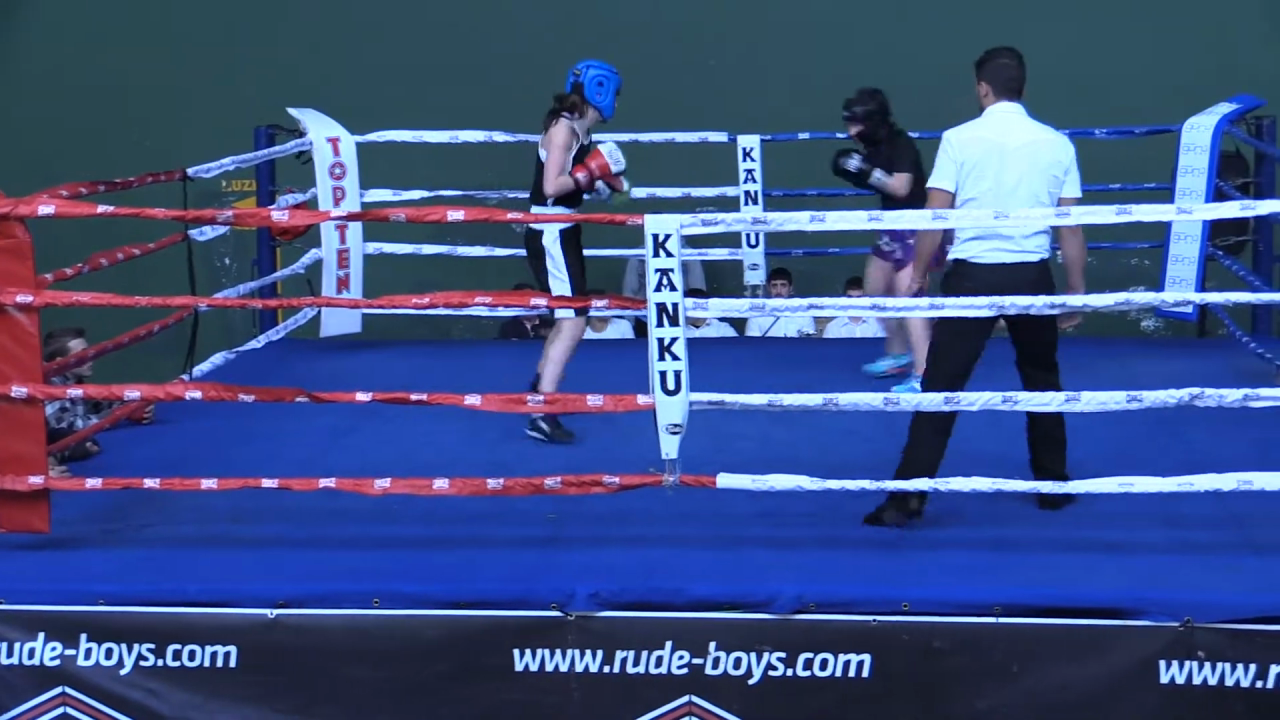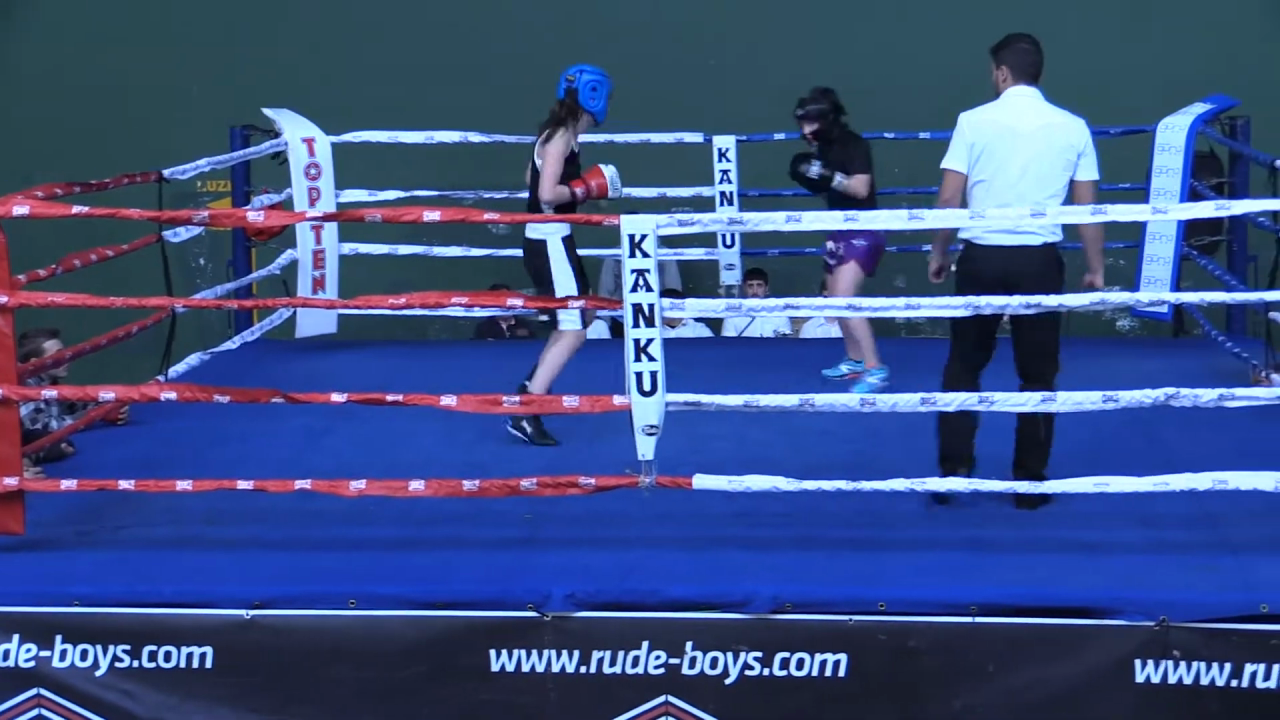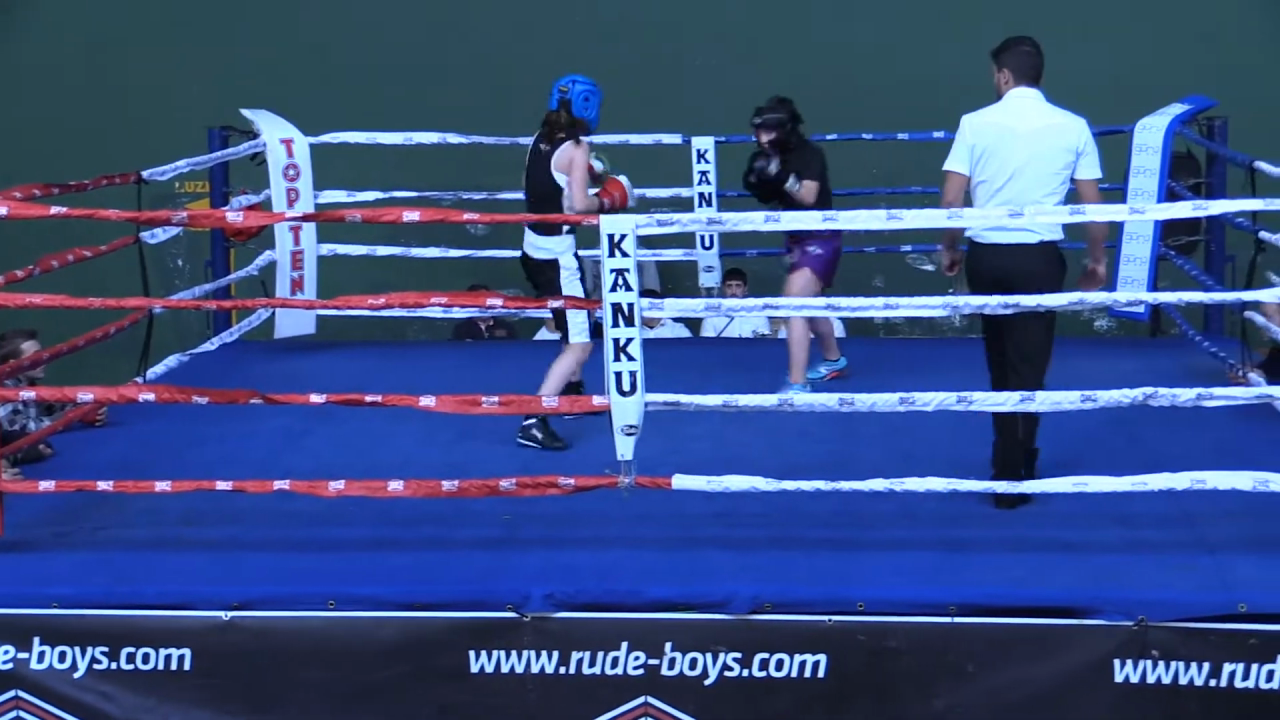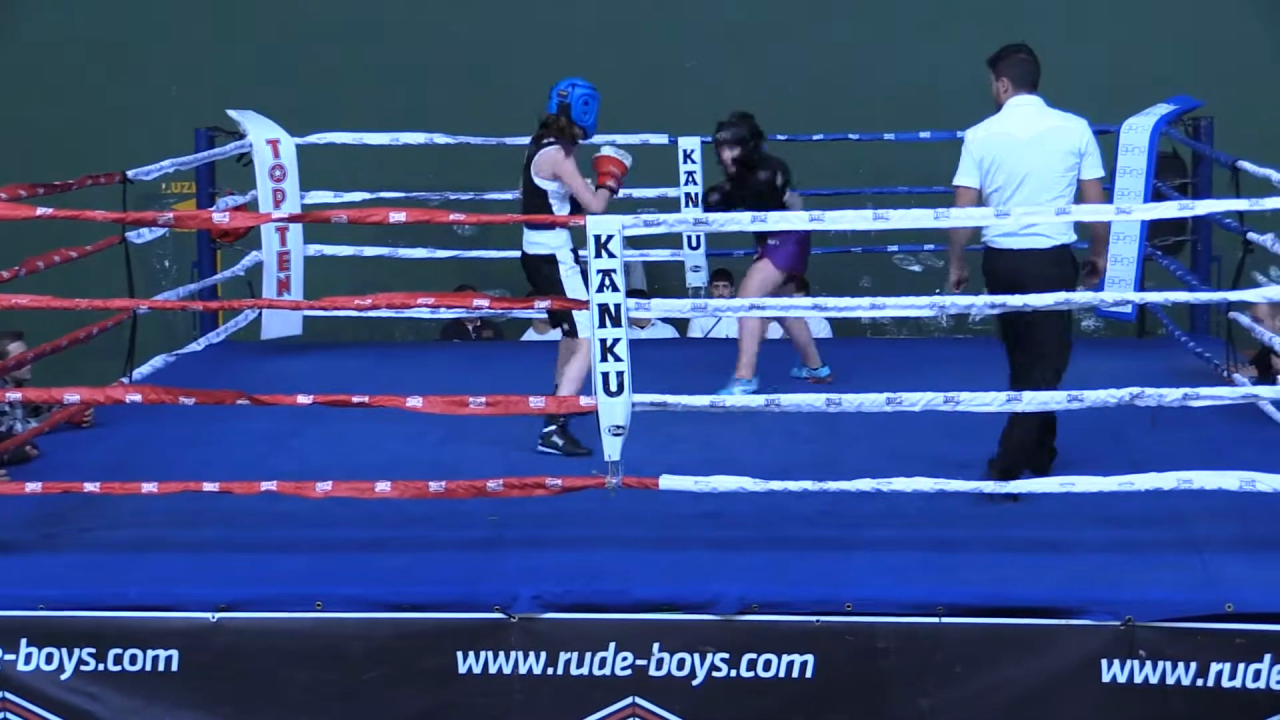
dt=0.2s
person 1, frame 1
left shoulder: (959, 138)
right shoulder: (1057, 143)
left elbow: (936, 218)
right elbow: (1070, 229)
left wrist: (916, 275)
right wrist: (1076, 291)
left hip: (972, 277)
right hip: (1031, 277)
left knee: (940, 388)
right knee: (1042, 382)
left ankle: (907, 497)
right ankle: (1052, 485)
person 1, frame 2
left shoulder: (975, 120)
right shoulder: (1073, 127)
left elbow: (949, 197)
right elbow: (1088, 207)
left wrist: (939, 252)
right wrist: (1096, 269)
left hip: (982, 258)
right hip: (1039, 261)
left knee: (962, 367)
right knee: (1037, 376)
left ankle: (954, 469)
right ankle: (1029, 482)
person 1, frame 3
left shoulder: (976, 123)
right shoulder: (1073, 126)
left elbow: (951, 199)
right elbow: (1091, 204)
left wrist: (949, 248)
right wrist: (1098, 258)
left hip: (985, 255)
right hip: (1038, 258)
left knee: (1001, 362)
right knee: (1026, 372)
left ankle: (1013, 461)
right ankle: (1011, 479)
person 1, frame 4
left shoulder: (980, 135)
right shoulder: (1074, 129)
left elbow: (964, 212)
right elbow: (1095, 204)
left wrist: (956, 264)
right wrist: (1098, 253)
left hip: (1001, 261)
right hip: (1051, 261)
left knee: (1023, 360)
right knee: (1044, 366)
left ankle: (1036, 452)
right ankle: (1007, 464)
person 2, frame 1
left shoulder: (579, 128)
right shoulder: (562, 126)
right elbow: (551, 186)
left wrist: (603, 180)
right wrist: (593, 170)
left hip: (563, 230)
right hip: (549, 233)
left knee: (569, 319)
right knee: (572, 323)
left ankle: (542, 389)
right ankle: (540, 413)
person 2, frame 2
left shoulder: (569, 134)
right shoulder: (561, 137)
left elbow: (545, 183)
right elbow: (546, 192)
left wrist: (589, 188)
right wrist: (586, 188)
left hip: (552, 239)
right hip: (548, 241)
left knee: (575, 318)
right knee: (573, 331)
left ankle: (534, 390)
right ankle: (524, 414)
person 2, frame 3
left shoulder: (542, 140)
right shoulder: (576, 149)
right elbow: (576, 205)
right wrist: (608, 200)
left hip: (535, 252)
right hip: (556, 257)
left knee: (578, 322)
right knee: (579, 345)
left ankle: (571, 392)
right ankle: (534, 420)
person 2, frame 4
left shoulder: (541, 143)
right shoulder: (560, 153)
left elbow: (525, 191)
right elbow: (593, 206)
right wrist: (610, 180)
left hip: (537, 252)
right hip: (554, 255)
left knee: (576, 325)
right knee: (588, 341)
left ankle: (564, 396)
right ankle: (552, 428)
person 3, frame 1
left shoulder: (900, 144)
right shoulder: (876, 146)
left elbow: (900, 188)
left wrist: (865, 170)
right wrist: (855, 169)
left hip: (916, 230)
right hip: (895, 229)
left knee: (905, 300)
right knee: (872, 290)
left ankle: (923, 376)
right ankle: (898, 354)
person 3, frame 2
left shoulder: (854, 144)
right shoulder: (824, 147)
left elbow: (860, 189)
left wrist: (827, 175)
right wrist: (809, 177)
left hip: (863, 232)
right hip: (841, 231)
left knee: (842, 299)
right knee: (837, 300)
left ankle: (875, 369)
right ankle: (856, 361)
person 3, frame 3
left shoulder: (809, 154)
right shoulder: (777, 157)
left elbow: (808, 197)
right elbow: (775, 200)
left wrist: (780, 175)
right wrist: (760, 184)
left hip: (820, 241)
right hip: (799, 240)
left ankle: (797, 384)
right ankle: (833, 360)
person 3, frame 4
left shoulder: (770, 168)
right shoulder: (735, 173)
left elbow: (796, 207)
right elbow: (737, 209)
left wrist: (781, 187)
right wrist: (717, 202)
left hip: (788, 241)
right hip: (771, 240)
left knee: (748, 298)
left ankle: (744, 379)
right ankle: (815, 367)
